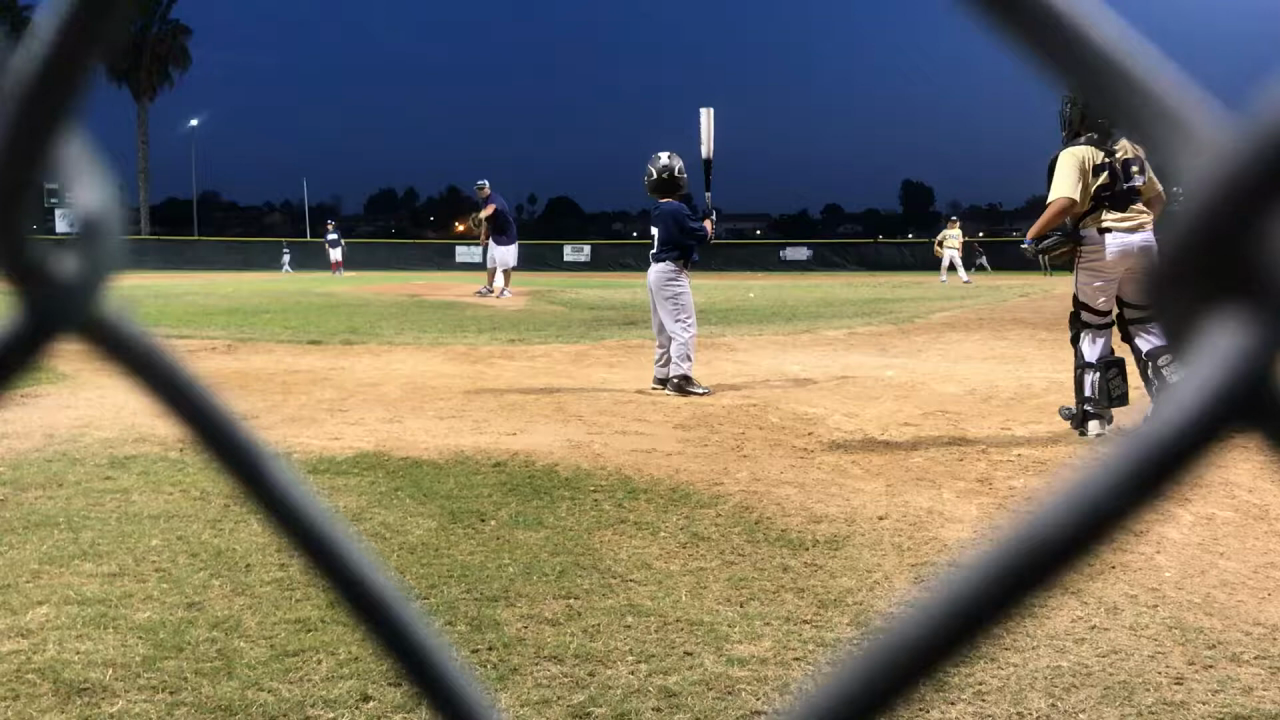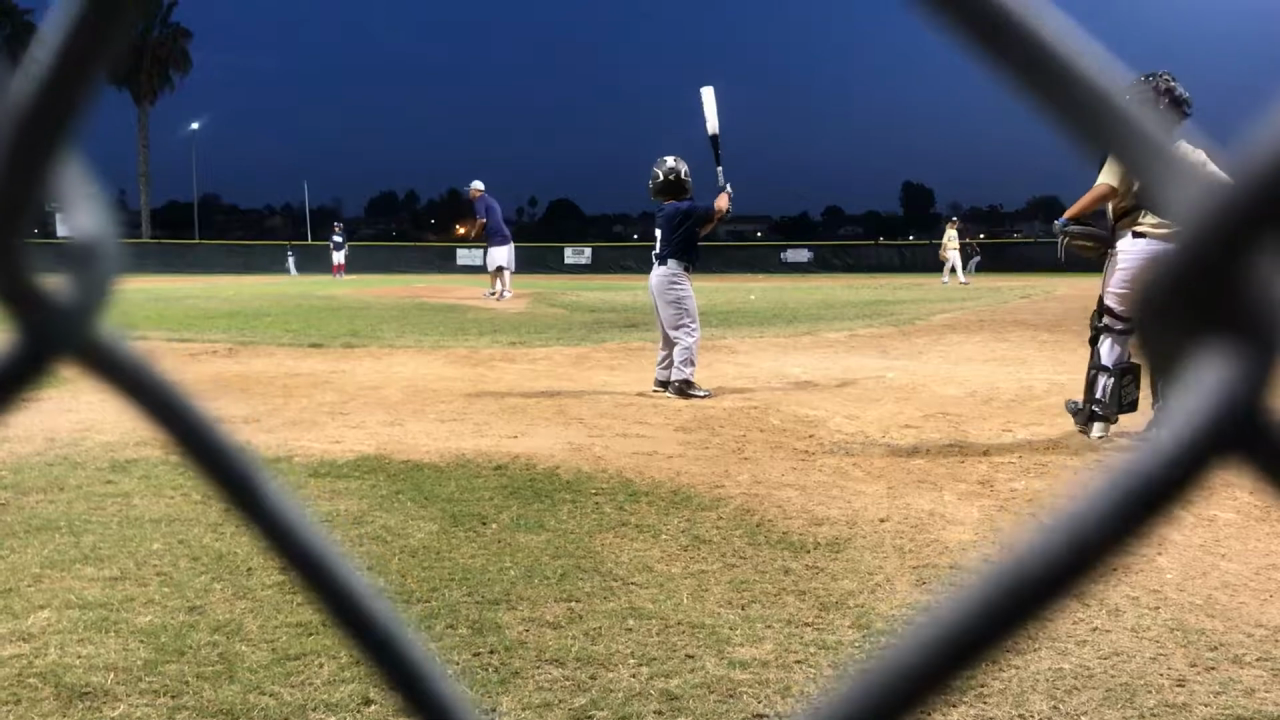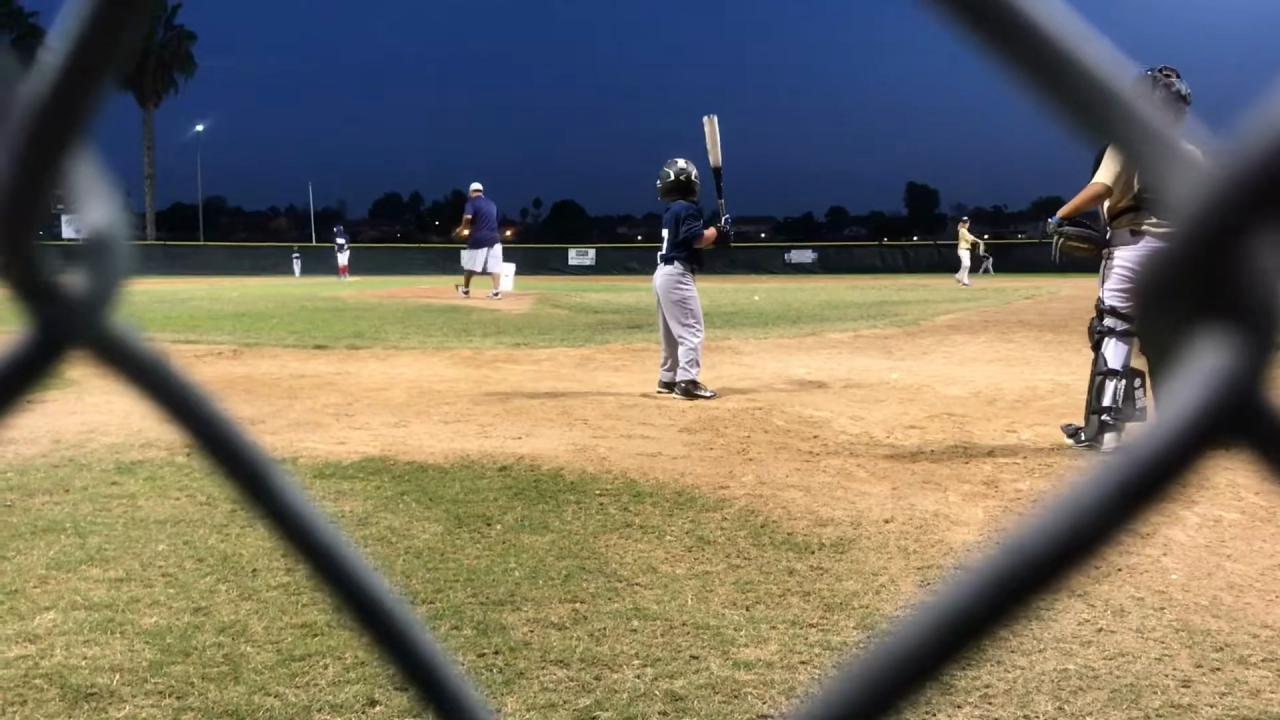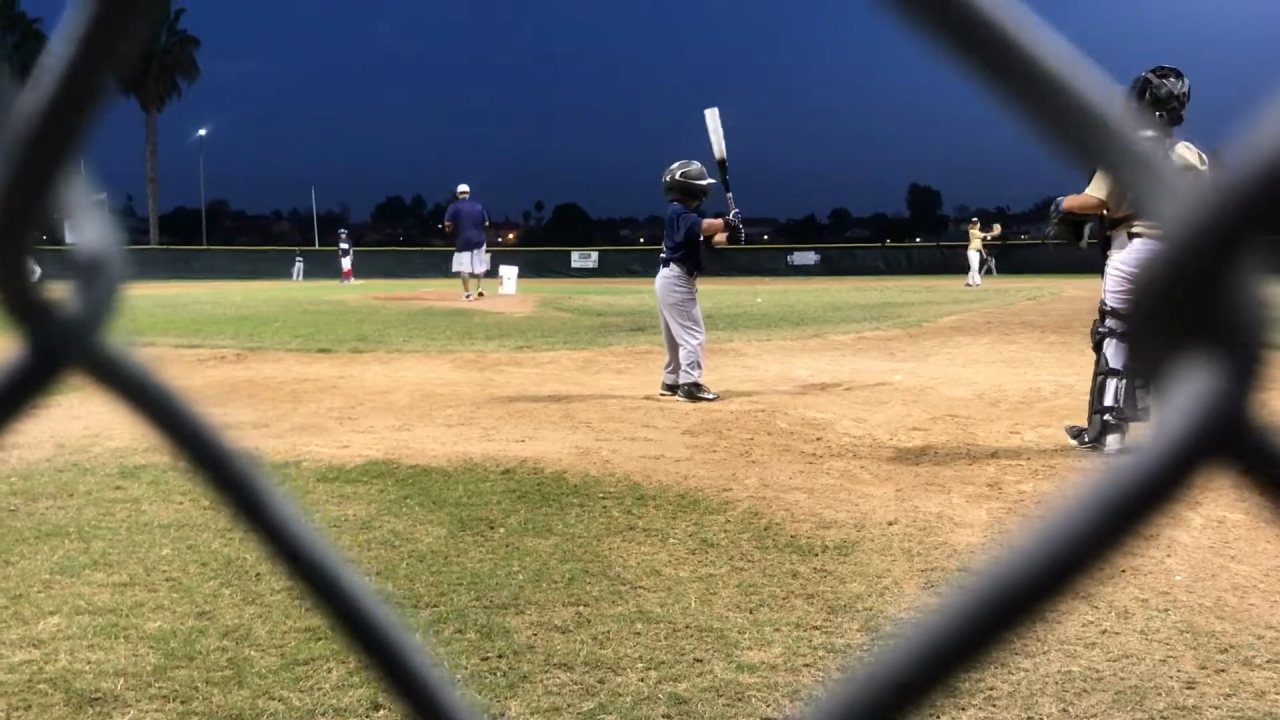
dt=0.5s
person 1, frame 1
left shoulder: (1075, 153)
right shoulder: (1132, 148)
left elbow: (1063, 203)
right elbow: (1156, 199)
left wrist: (1033, 235)
left hip: (1102, 244)
right hip: (1143, 240)
left knee: (1092, 326)
right knee: (1145, 321)
left ankle: (1093, 414)
person 1, frame 2
right shoulder: (1192, 154)
left elbow: (1103, 190)
left wrist: (1065, 219)
left hip: (1135, 247)
right hip: (1178, 248)
left knee: (1111, 329)
left ankle: (1098, 415)
person 1, frame 3
right shoulder: (1190, 153)
left elbow: (1101, 189)
left wrist: (1060, 216)
left hip: (1131, 244)
left knee: (1114, 334)
left ankle: (1104, 427)
person 1, frame 4
right shoulder: (1192, 154)
left elbow: (1096, 201)
left wrist: (1063, 205)
left hip: (1133, 248)
left knee: (1116, 335)
left ankle: (1107, 428)
person 2, frame 1
left shoulder: (658, 209)
right shoulder: (677, 210)
right elbow: (703, 235)
left wrist: (701, 223)
right wrist: (709, 221)
left hip: (658, 271)
right hip: (671, 273)
left knee: (665, 328)
right knee: (684, 326)
left ankle: (662, 375)
right ankle: (679, 379)
person 2, frame 2
left shoulder: (665, 211)
right shoulder: (682, 210)
left elbow: (695, 233)
right elbow: (718, 207)
left wrist: (715, 219)
right wrist: (725, 192)
left hip: (661, 274)
right hip: (673, 276)
left knee: (671, 331)
right knee: (688, 330)
left ankle: (663, 378)
right ankle: (681, 382)
person 2, frame 3
left shoulder: (672, 210)
right shoulder: (686, 209)
right elbow: (697, 240)
left wrist: (715, 237)
right wrist: (717, 230)
left hip: (664, 274)
right hip: (677, 276)
left knee: (672, 332)
right knee: (692, 330)
left ankle: (668, 379)
right ankle: (687, 383)
person 2, frame 4
left shoulder: (684, 212)
right shoulder: (679, 211)
left elbow: (708, 238)
right elbow: (702, 228)
left wrist: (730, 236)
right wrist: (727, 222)
left hip: (671, 279)
right hip: (676, 280)
left knee: (676, 335)
right knee: (692, 333)
left ankle: (671, 381)
right ankle: (689, 385)
